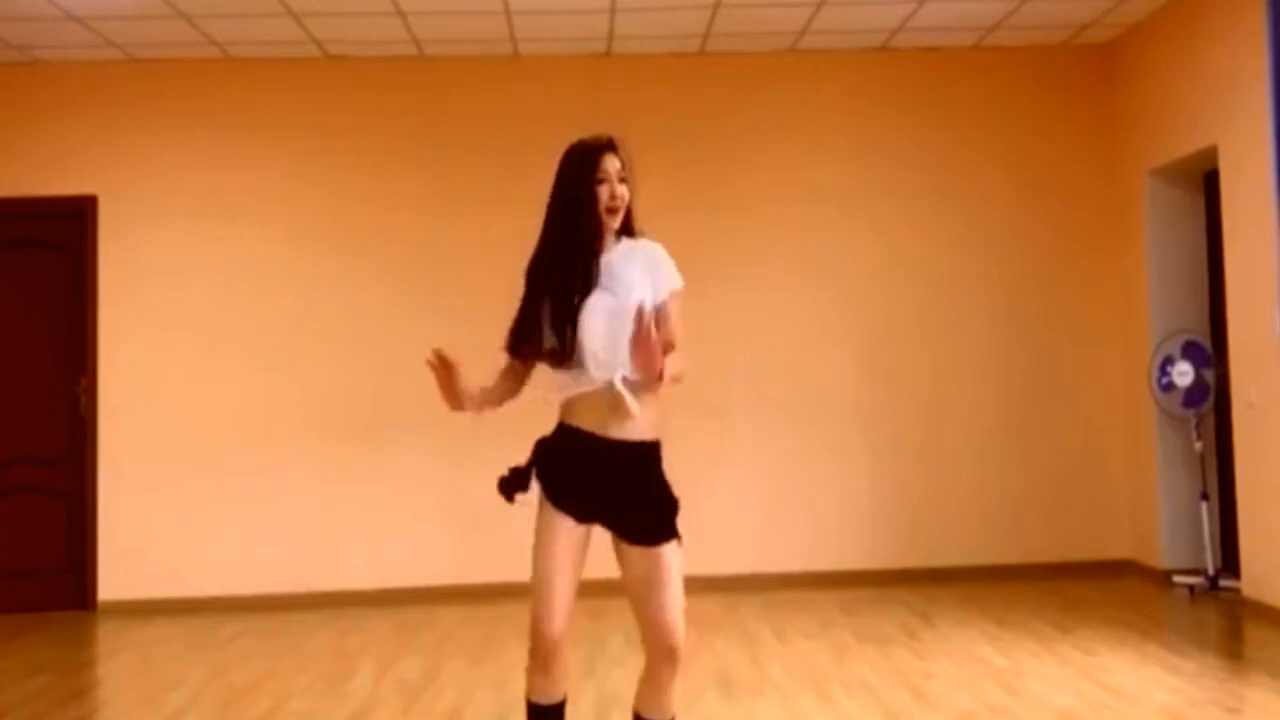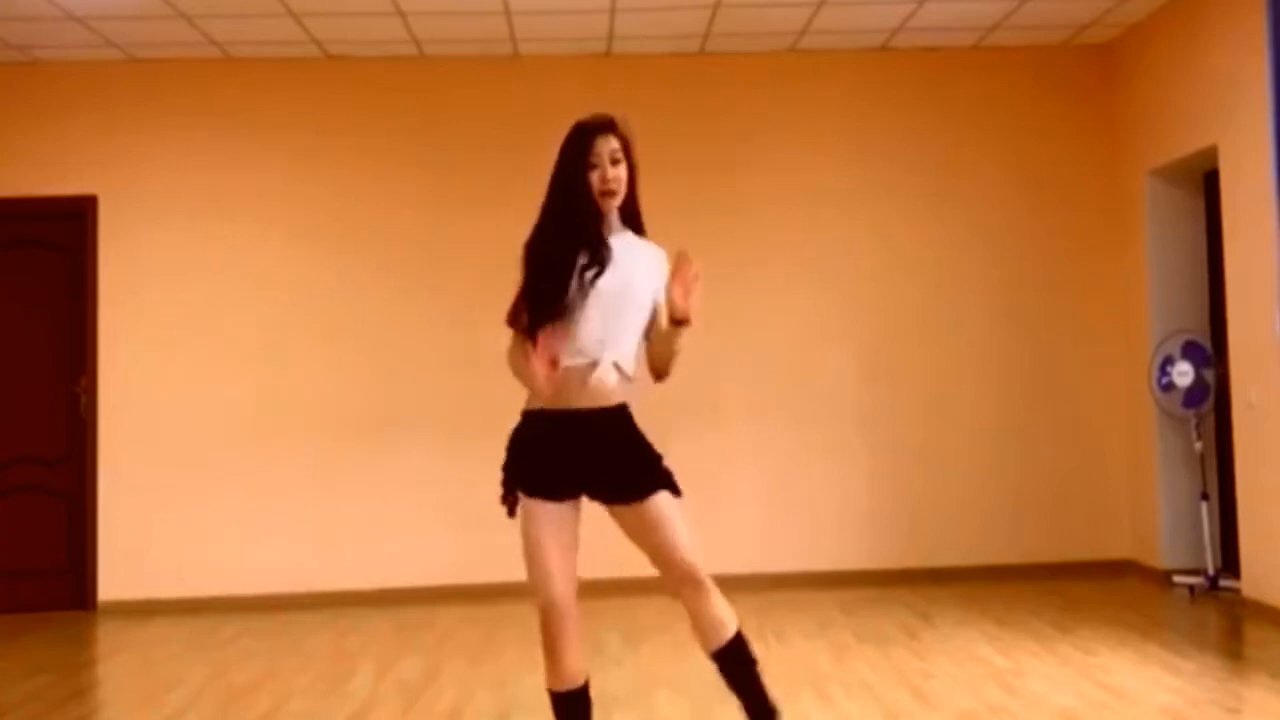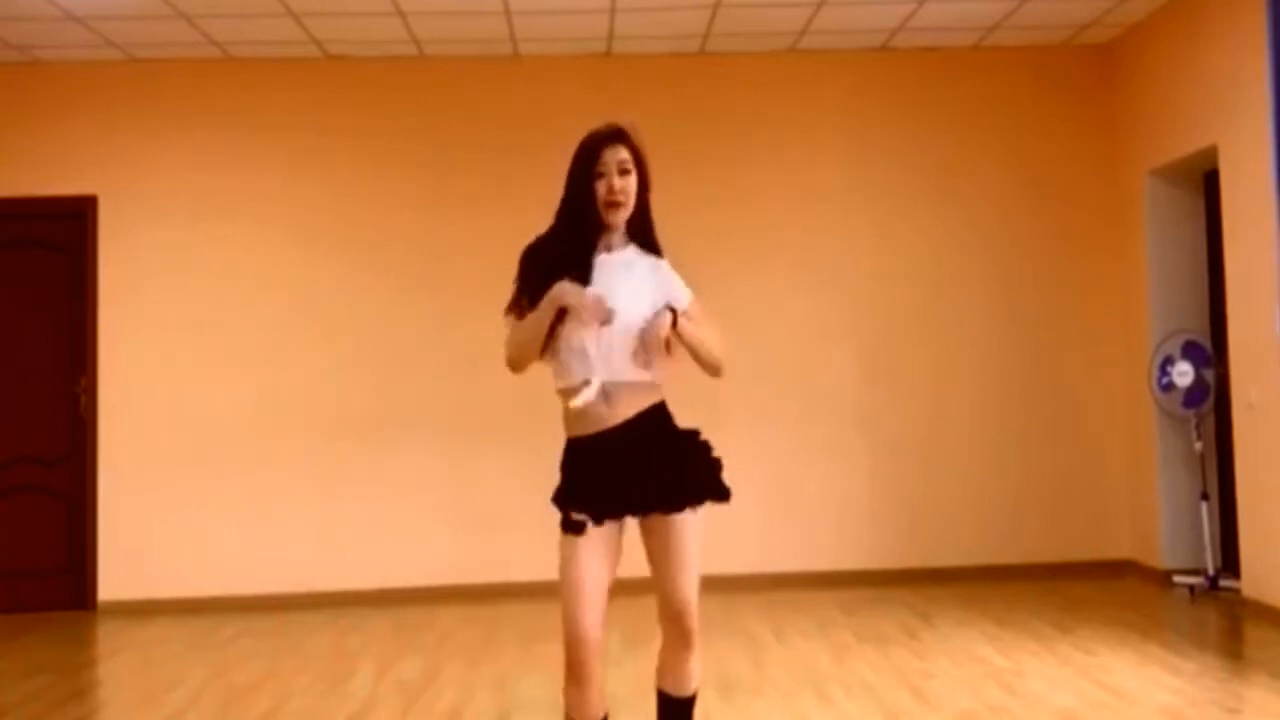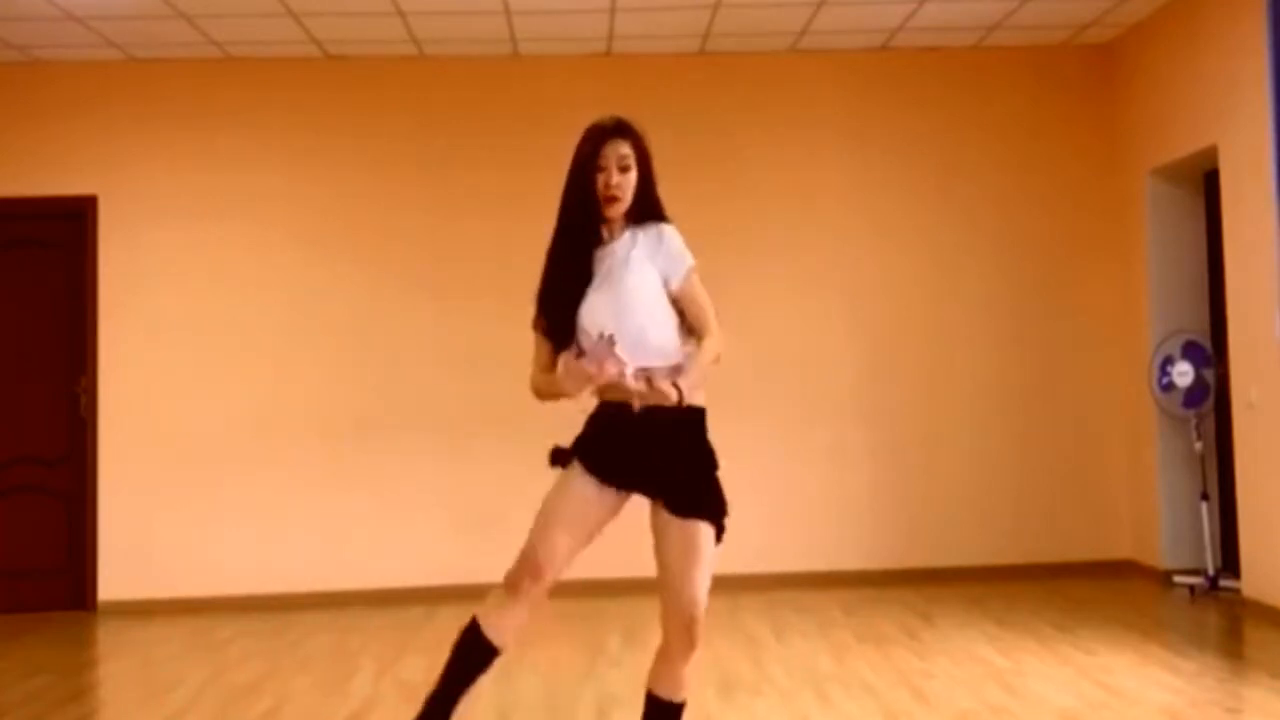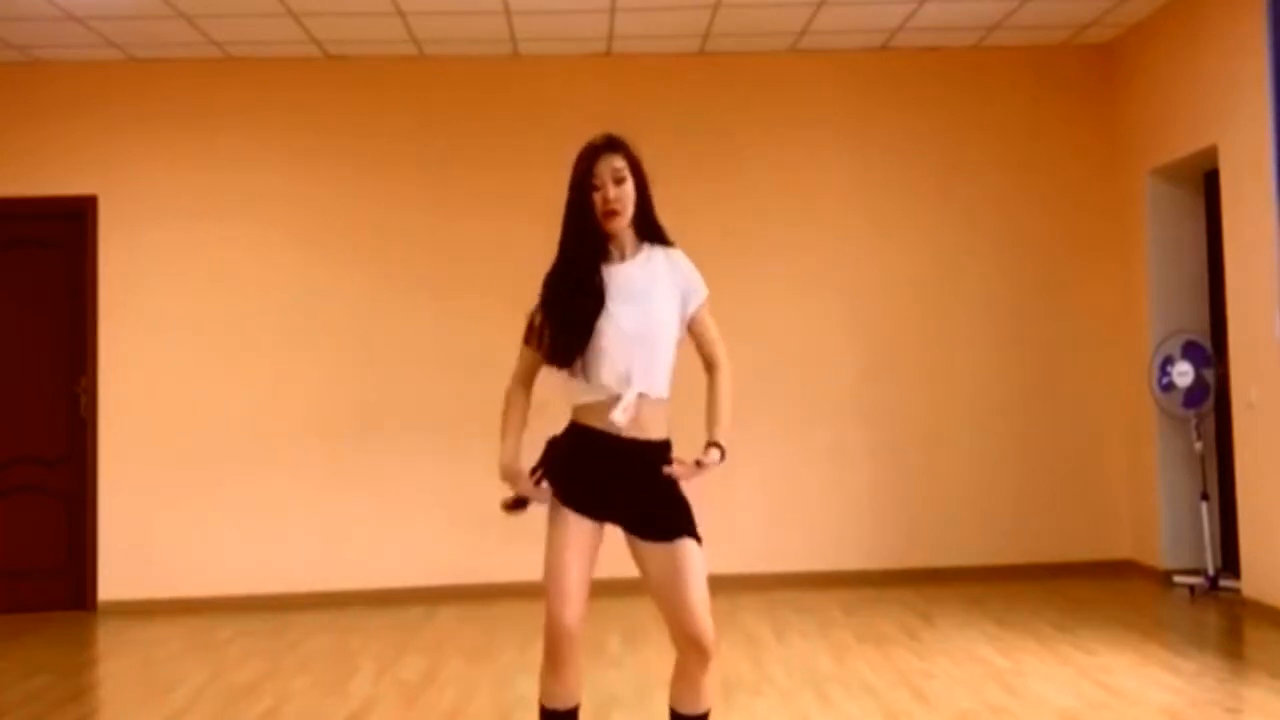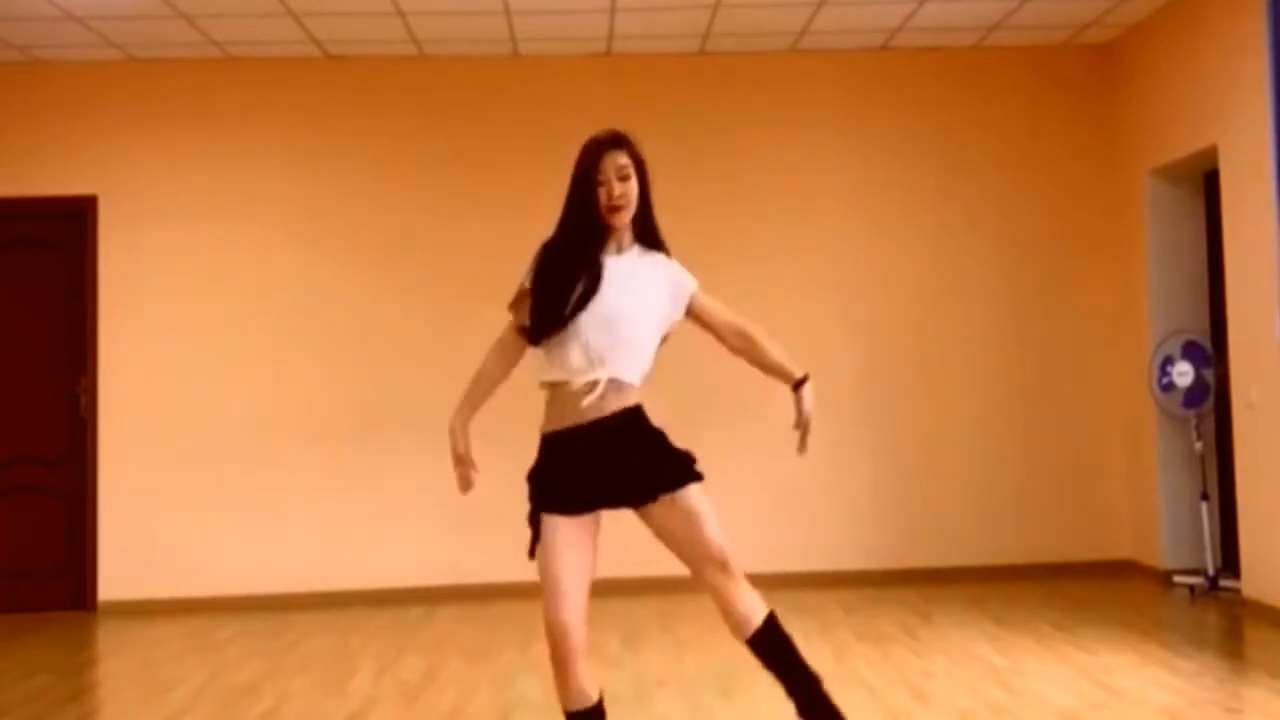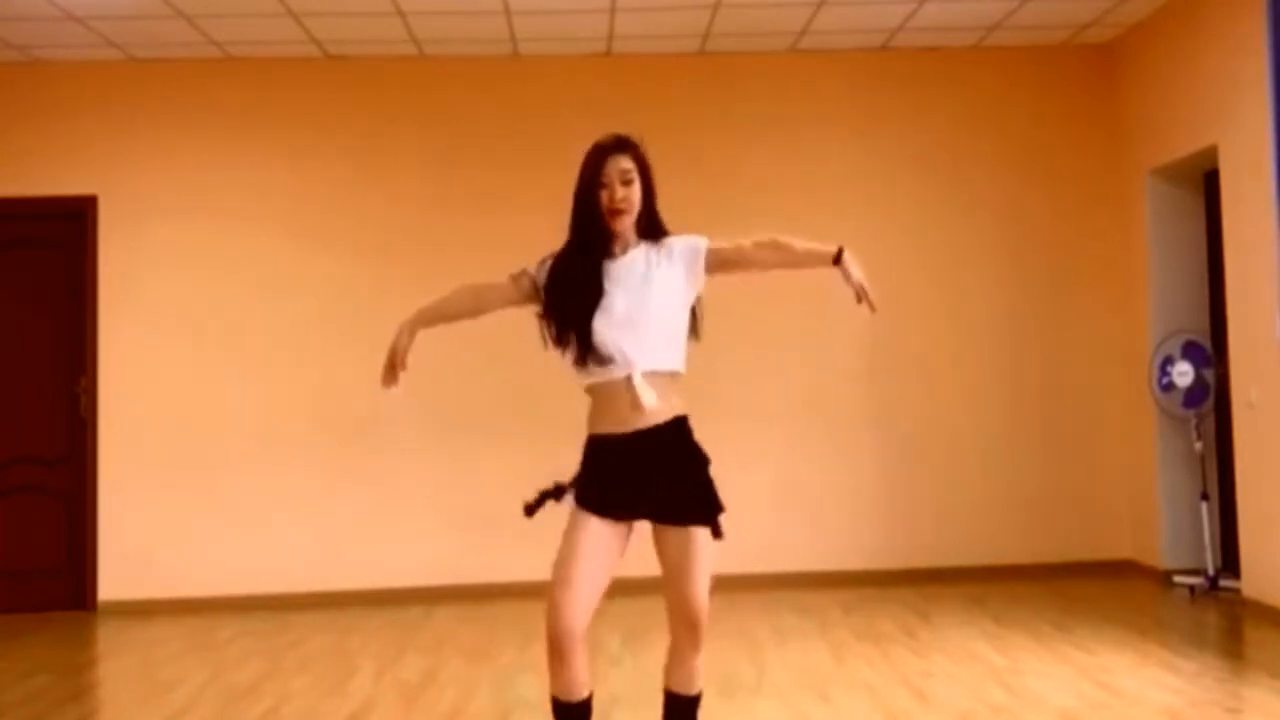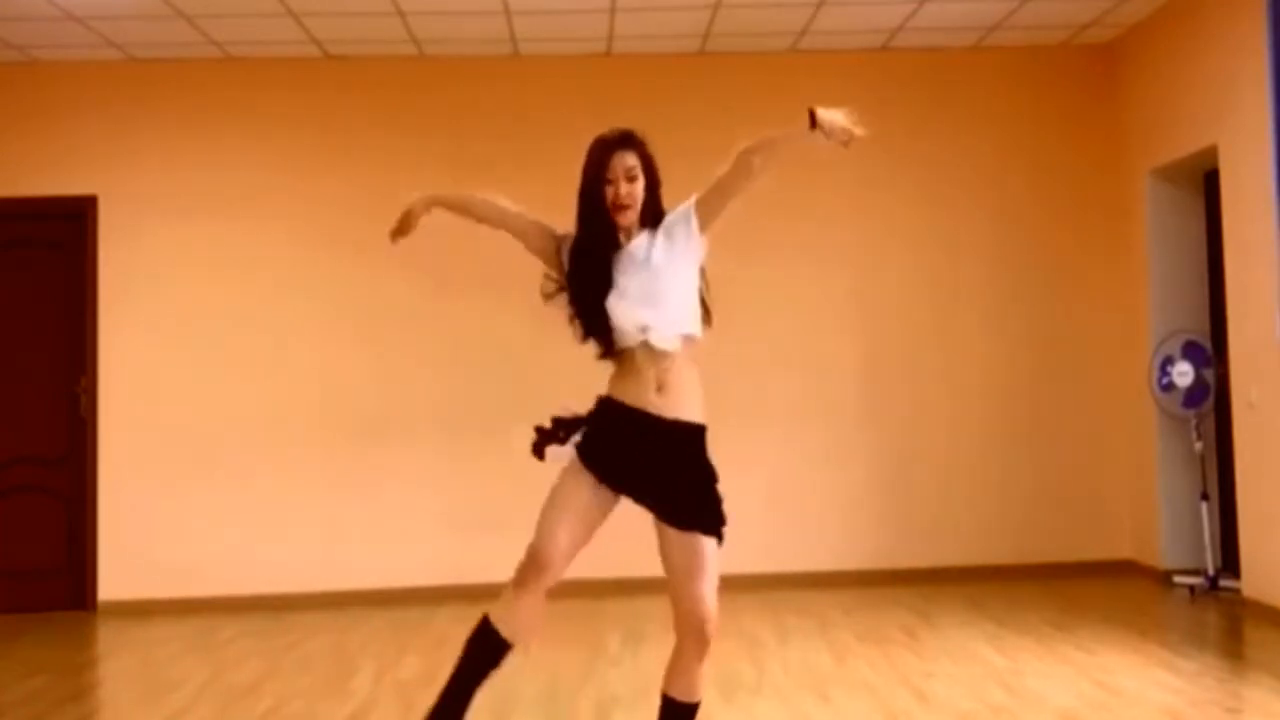
dt=0.5s
person 1, frame 1
left shoulder: (650, 260)
right shoulder: (555, 277)
left elbow: (678, 363)
right elbow: (515, 372)
left wrist: (662, 366)
right wrist: (470, 398)
left hip: (640, 469)
right hip: (573, 463)
left knee: (668, 645)
right knee: (548, 635)
person 1, frame 2
left shoulder: (649, 258)
right shoulder: (553, 251)
left elbow: (659, 366)
right elbow: (518, 349)
left wrist: (678, 320)
right wrist: (533, 376)
left hip: (615, 436)
right hip: (546, 443)
left knee: (688, 575)
right knee: (556, 614)
person 1, frame 3
left shoulder: (655, 272)
right shoulder: (552, 260)
left elbow: (716, 361)
right elbow: (517, 357)
left wrist: (675, 324)
right wrist: (555, 299)
left hip: (656, 447)
right hip: (589, 463)
left knee: (681, 621)
right knee: (582, 641)
person 1, frame 4
left shoulder: (659, 242)
right shoulder: (571, 265)
left elbow: (713, 338)
right elbow: (543, 380)
left wrist: (675, 391)
right wrist: (565, 376)
left hip: (678, 438)
right hip: (608, 434)
left knee: (685, 624)
right knee: (532, 573)
person 1, frame 5
left shoulder: (671, 268)
right shoulder: (567, 282)
left elbow: (717, 363)
right elbow: (522, 381)
left wrist: (715, 445)
right wrist: (511, 458)
left hip: (650, 469)
right hip: (580, 462)
left knee: (698, 642)
right knee: (561, 632)
person 1, frame 6
left shoulder: (662, 273)
right shoulder: (558, 261)
left elbow: (735, 331)
right elbow: (510, 344)
left wrist: (797, 381)
right wrist: (462, 420)
left hip: (633, 439)
right hip: (563, 455)
left knee: (720, 569)
right knee: (563, 631)
person 1, frame 7
left shoulder: (678, 256)
right shoulder: (567, 270)
left elbow: (762, 252)
right elbow: (485, 295)
left wrist: (838, 257)
right wrist: (413, 323)
left hip: (672, 453)
right hip: (607, 463)
left knee: (691, 622)
right knee: (563, 628)
person 1, frame 8
left shoulder: (683, 234)
right shoulder: (581, 255)
left elbow: (749, 162)
right elbow: (506, 214)
left wrist: (813, 121)
right wrist: (435, 198)
left hip: (682, 445)
right hip: (615, 433)
left knee: (698, 629)
right knee: (534, 575)
